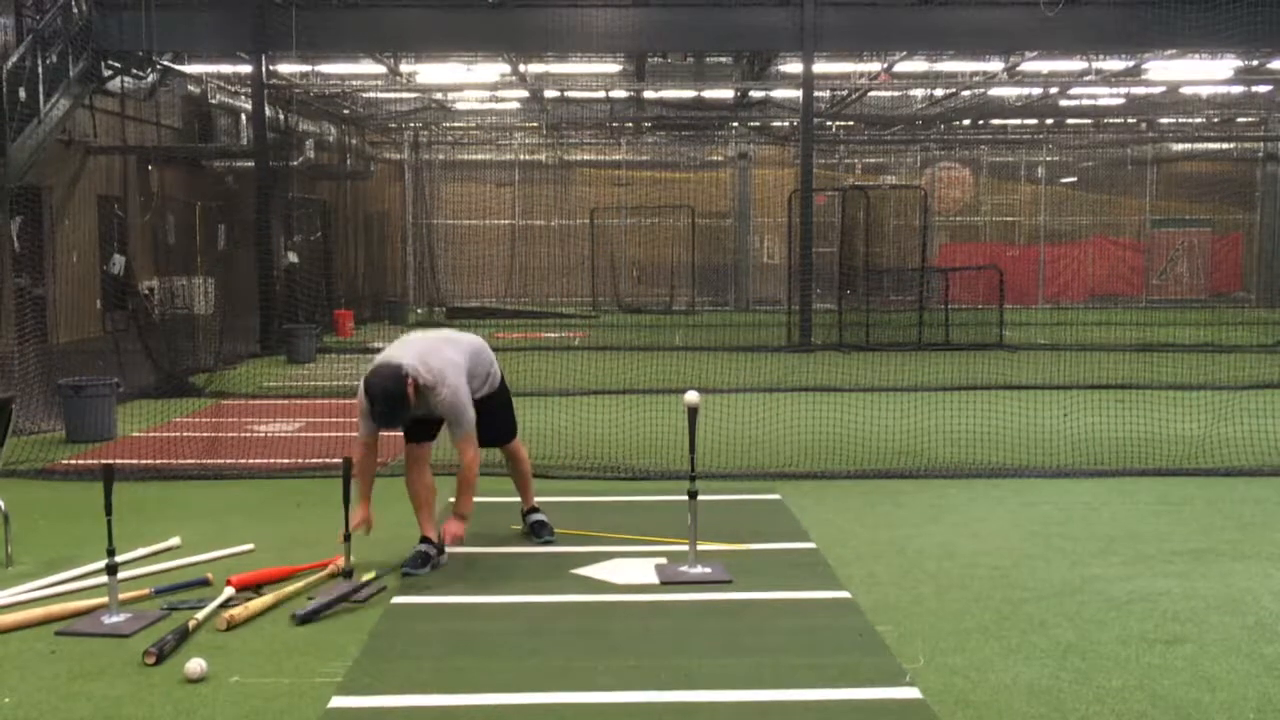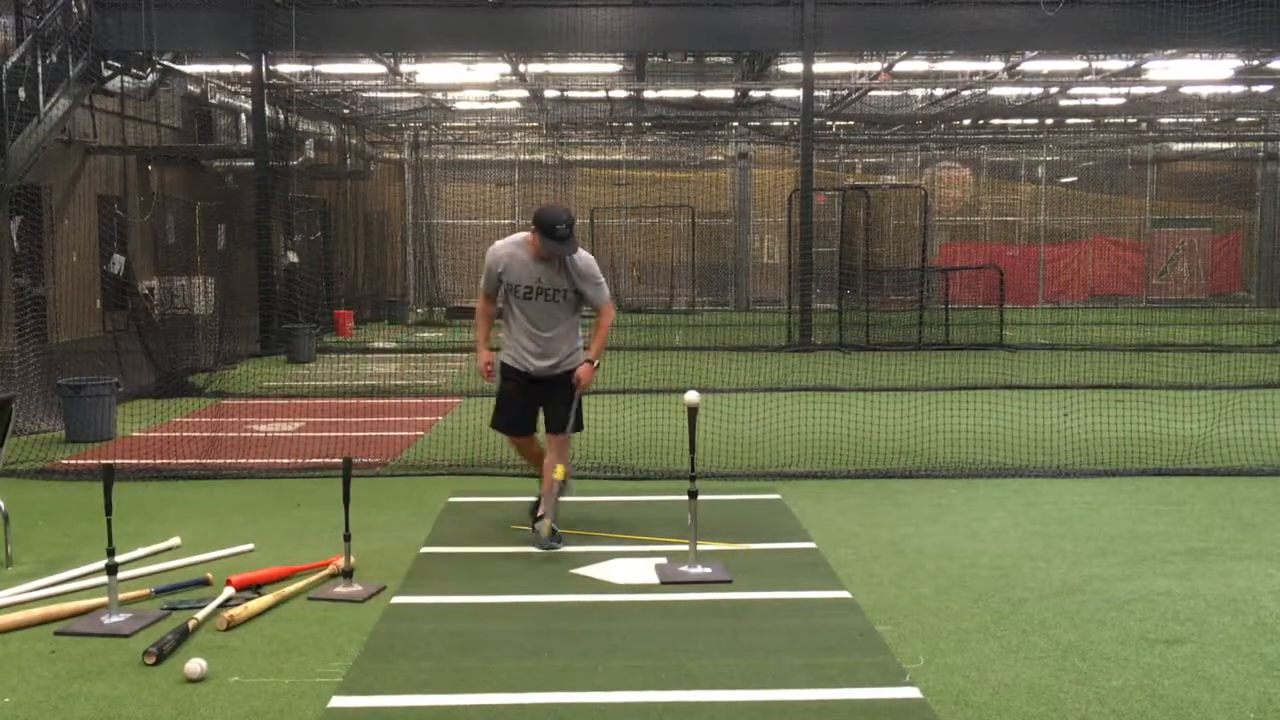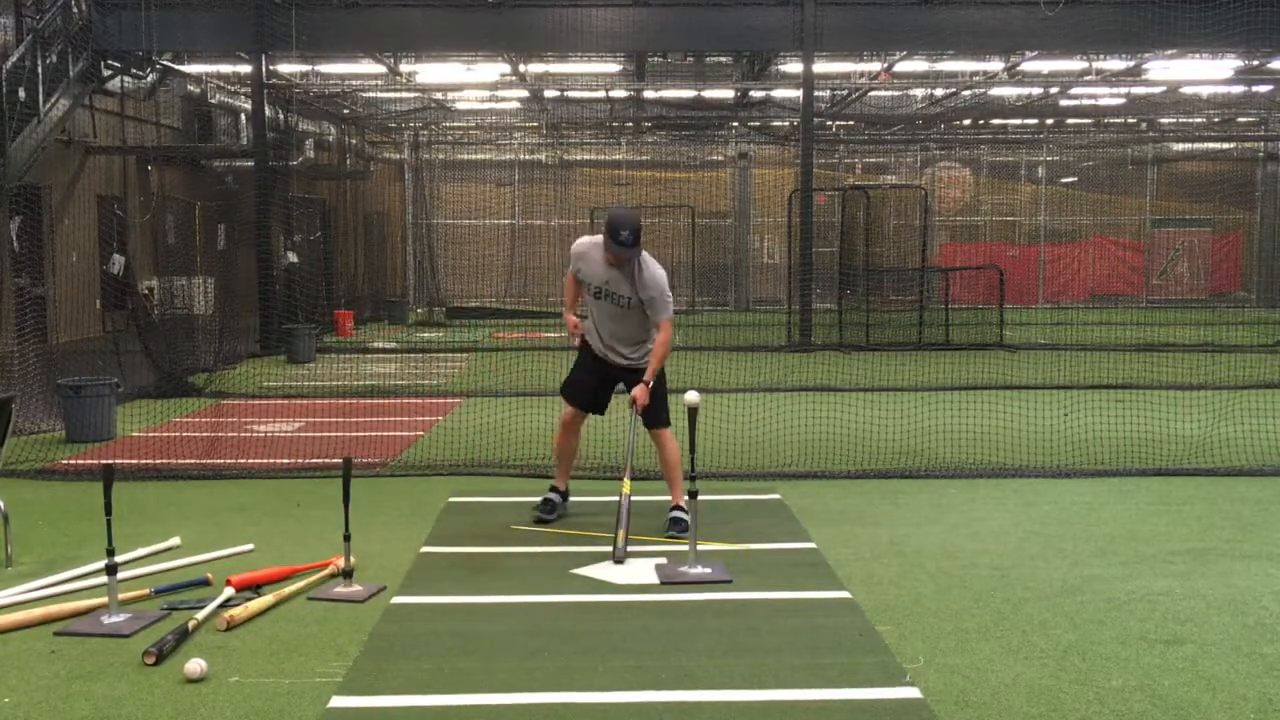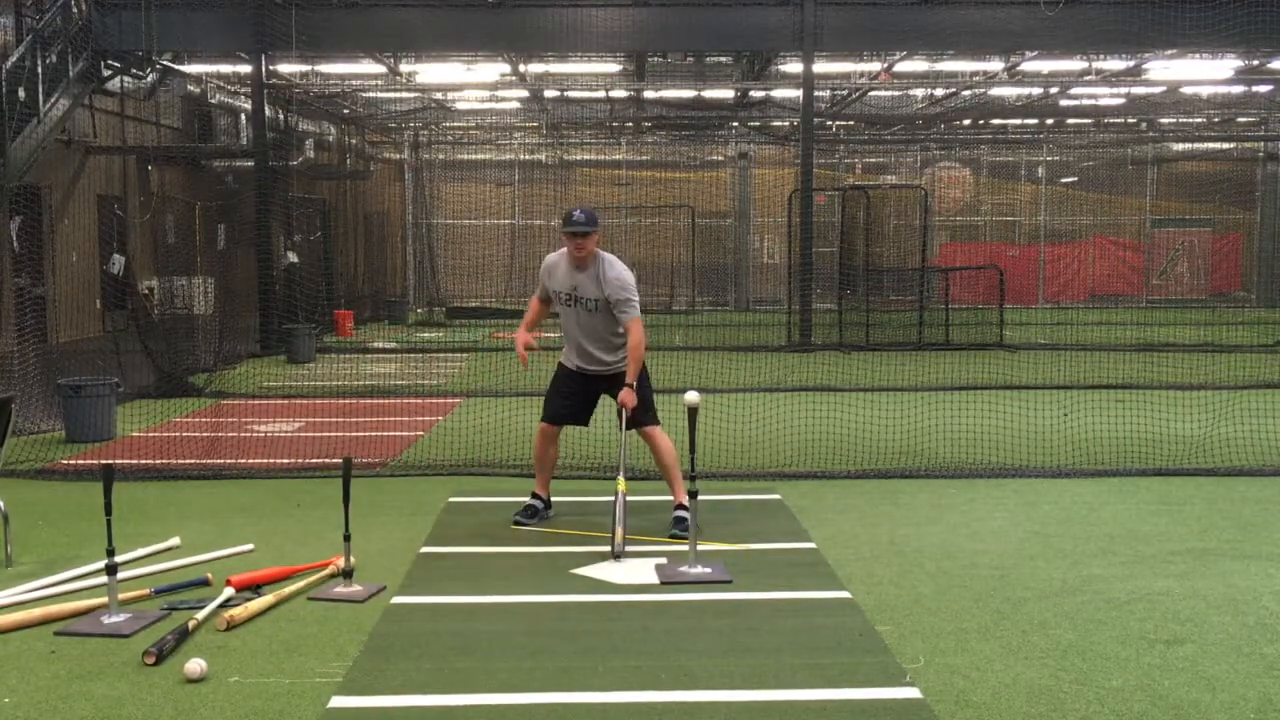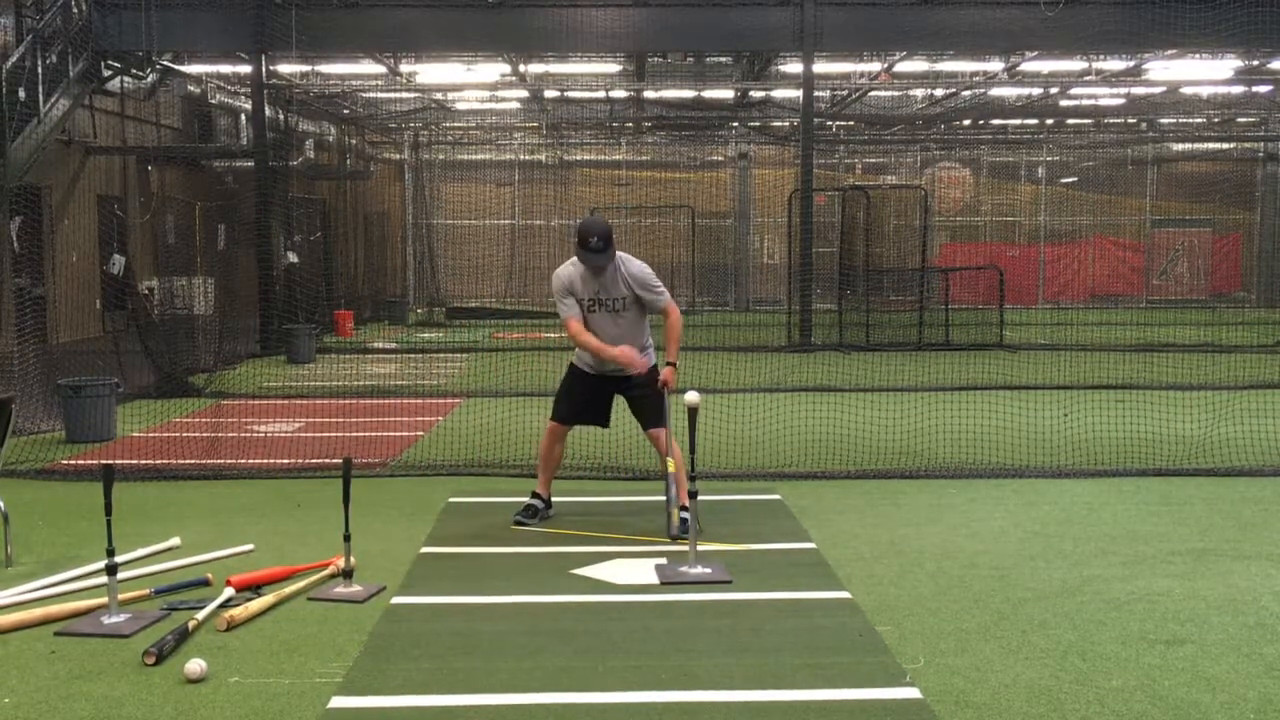
dt=1s
person 1, frame 1
left shoulder: (447, 389)
right shoulder: (372, 390)
left elbow: (469, 456)
right elbow: (365, 447)
left wrist: (460, 516)
right wrist: (363, 505)
left hip: (479, 375)
right hip: (425, 382)
left knee: (508, 445)
right knee: (415, 454)
left ankle: (530, 510)
right ankle: (430, 542)
person 1, frame 2
left shoulder: (582, 263)
right shoulder: (500, 254)
left elbow: (606, 312)
right elbow: (487, 299)
left wrist: (591, 360)
right wrist: (483, 348)
left hip: (566, 364)
right hip: (516, 362)
left knee: (558, 438)
right knee: (516, 434)
left ankle: (543, 516)
right ankle: (549, 486)
person 1, frame 3
left shoulder: (653, 275)
right shoulder: (583, 249)
left elbow: (664, 333)
left wrist: (646, 383)
right wrist: (569, 312)
left hip: (641, 359)
right hip: (596, 350)
left knee: (660, 429)
right knee: (569, 417)
left ankle: (678, 506)
right ankle: (558, 491)
person 1, frame 4
left shoulder: (616, 275)
right shoulder: (552, 265)
left elbow: (635, 331)
right elbow: (541, 298)
left wrist: (629, 385)
right wrist: (524, 330)
left hip: (620, 366)
right hip: (574, 365)
left knee: (650, 430)
right knee: (547, 429)
left ankle: (682, 505)
right ankle: (540, 499)
person 1, frame 5
left shoulder: (635, 271)
right shoulder: (564, 277)
left elbow: (672, 313)
right elbow: (575, 329)
left wrist: (670, 363)
right wrist: (610, 354)
left hip: (640, 367)
right hip: (590, 367)
left knee: (659, 432)
right knee: (556, 428)
left ankle: (684, 507)
right ankle: (541, 499)
